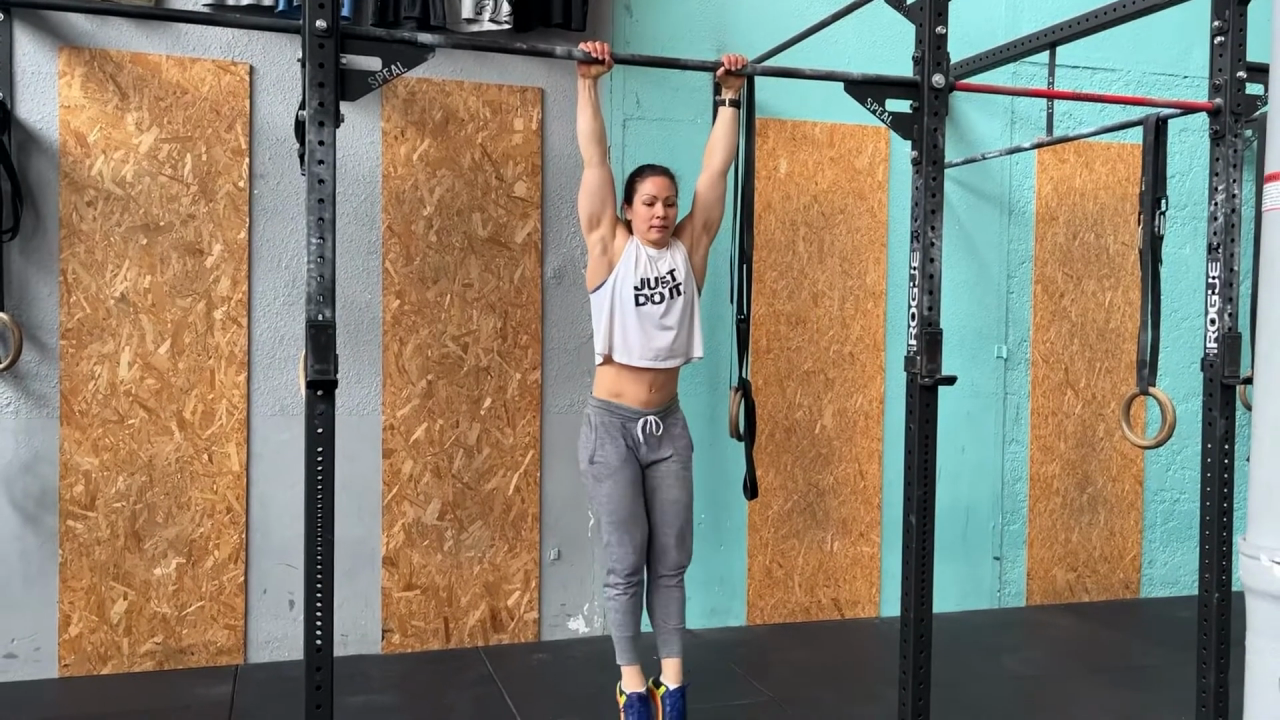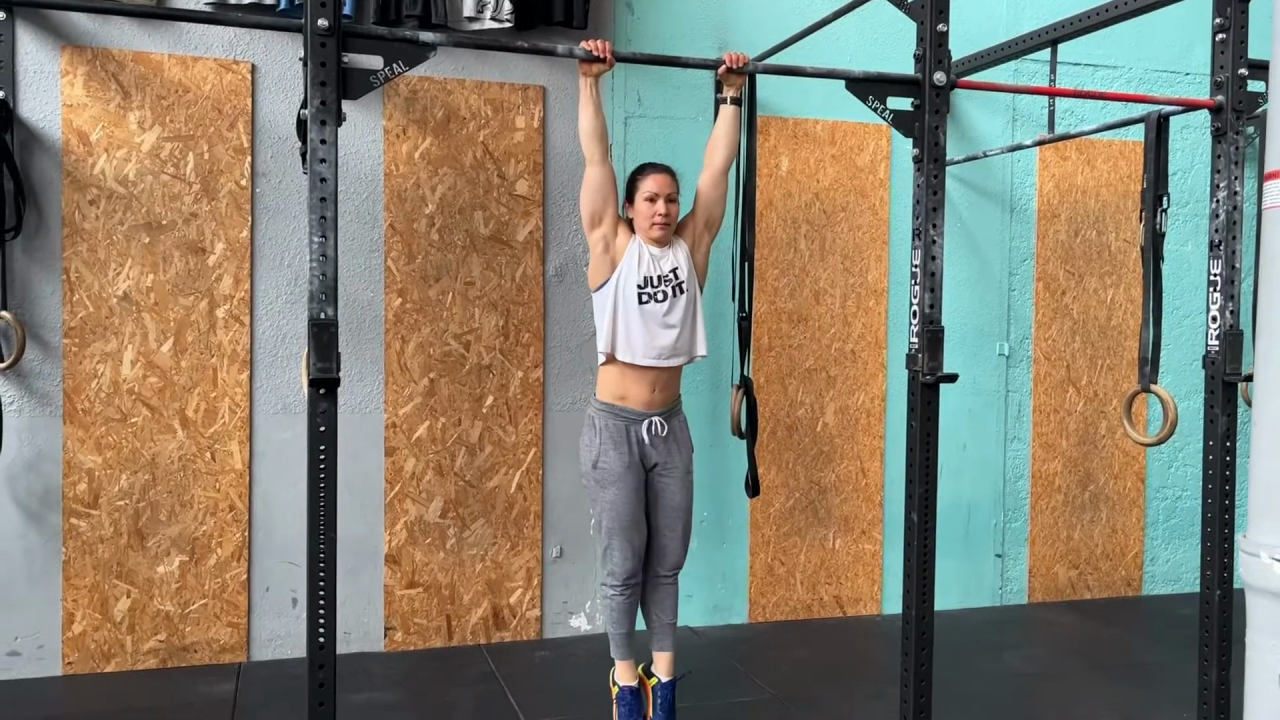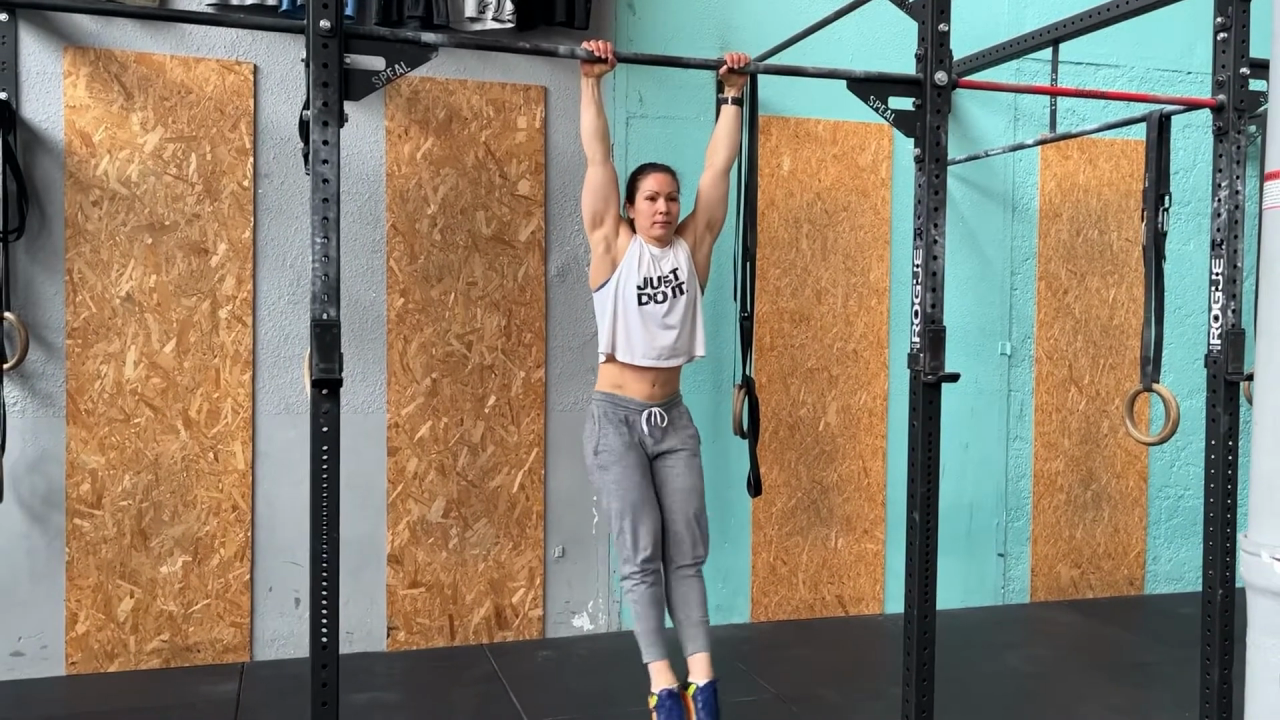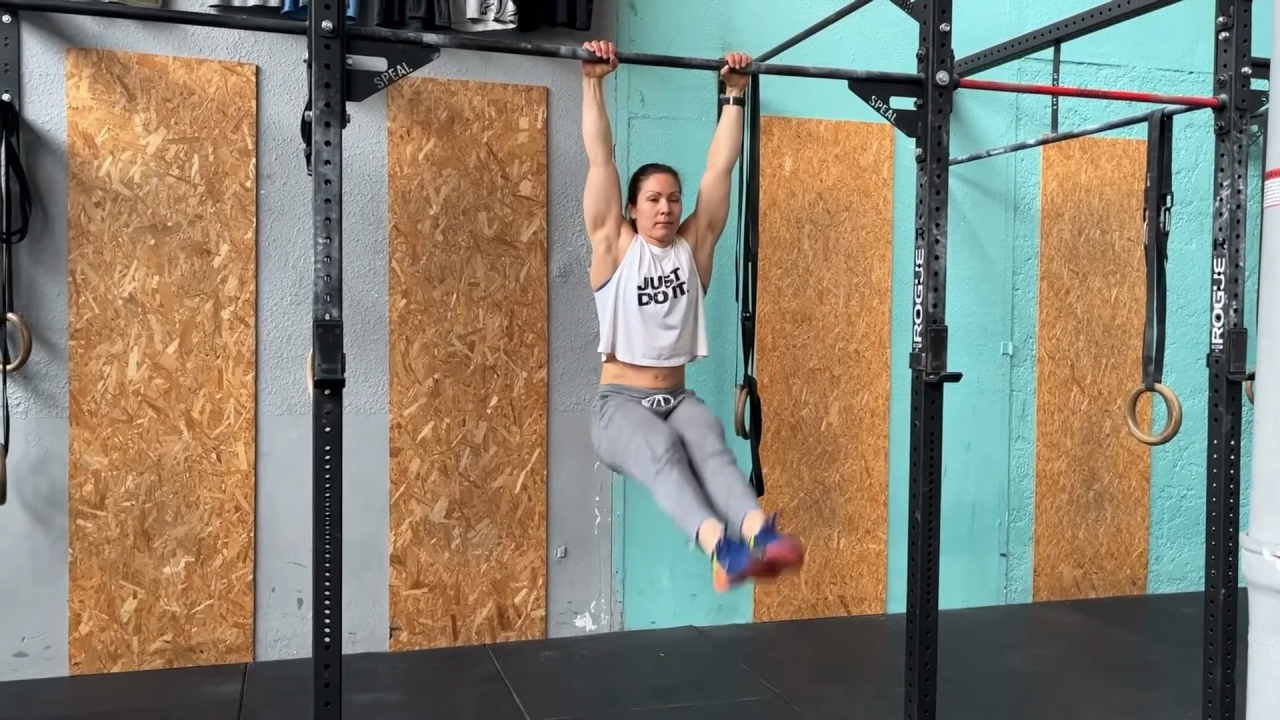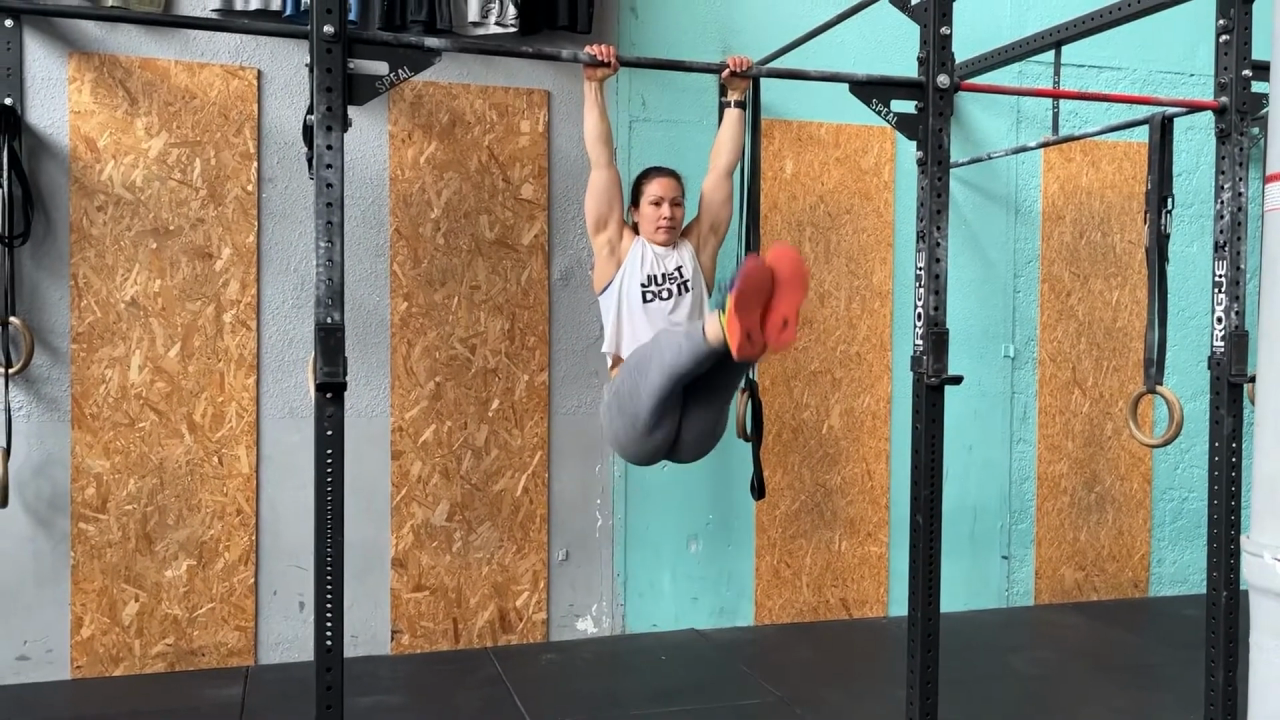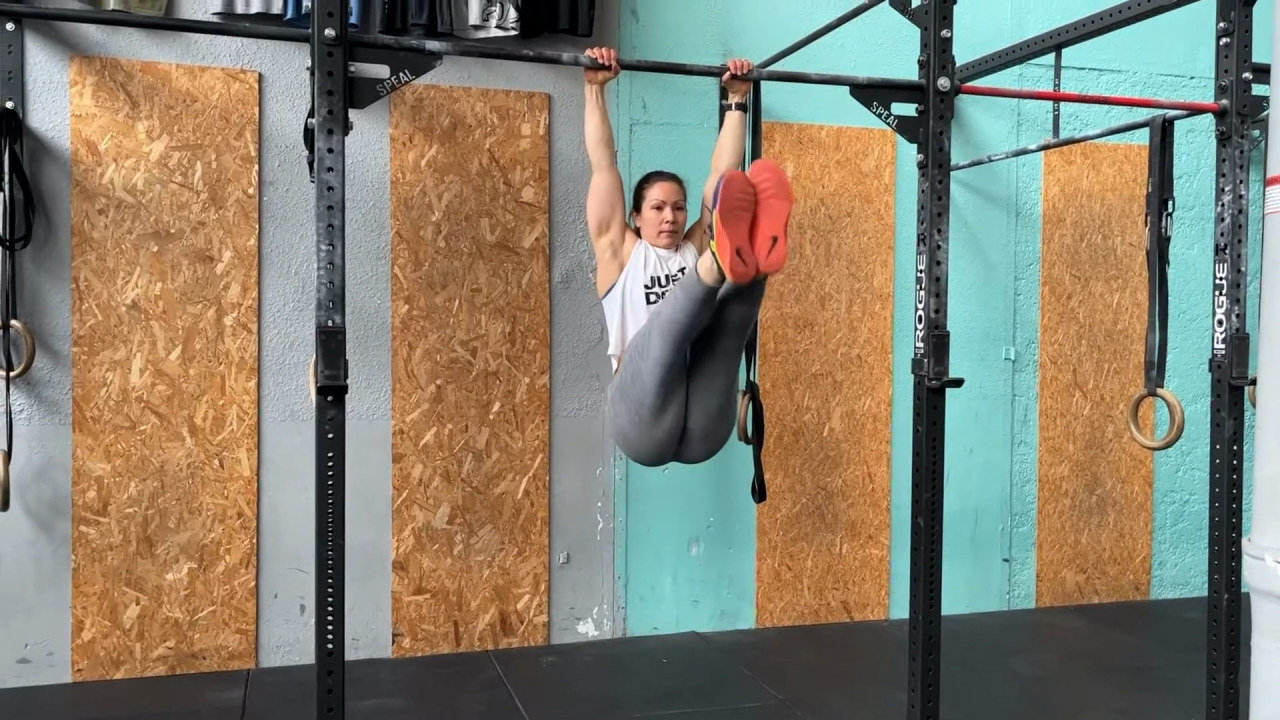
dt=0.3s
person 1, frame 1
left shoulder: (689, 250)
right shoulder: (609, 249)
left elbow: (716, 170)
right elbow: (594, 161)
left wrist: (730, 96)
right wrist: (587, 82)
left hip: (668, 425)
right hip: (611, 424)
left knee: (671, 561)
right knee: (624, 563)
person 1, frame 2
left shoulder: (690, 248)
right shoulder: (612, 248)
left elbow: (717, 168)
right elbow: (597, 160)
left wrist: (730, 94)
right wrist: (590, 81)
left hip: (670, 426)
right hip: (615, 426)
left knee: (666, 563)
right knee: (623, 565)
person 1, frame 3
left shoulder: (692, 246)
right shoulder: (611, 247)
left elbow: (719, 167)
right elbow: (597, 158)
left wrist: (733, 95)
right wrist: (591, 81)
left hip: (673, 418)
right hip: (615, 417)
left knee: (687, 551)
right knee: (642, 552)
person 1, frame 4
left shoulder: (694, 244)
right shoulder: (613, 244)
left elbow: (720, 169)
right elbow: (599, 162)
left wrist: (734, 94)
right wrist: (592, 83)
left hip: (677, 399)
right hip: (620, 404)
left knee: (711, 453)
right knee: (661, 452)
left ankle: (757, 534)
right ankle: (719, 544)
person 1, frame 5
left shoulder: (696, 249)
right shoulder: (616, 250)
left elbow: (722, 169)
right elbow: (601, 161)
left wrist: (736, 97)
right wrist: (594, 86)
left hip: (695, 424)
right hip: (638, 418)
left knee: (727, 331)
right knee: (667, 344)
left ankle: (752, 328)
right ankle: (732, 328)
person 1, frame 6
left shoulder: (697, 248)
right shoulder: (620, 253)
left elbow: (722, 172)
right elbow: (603, 164)
left wrist: (737, 100)
right wrist: (595, 88)
left hip: (702, 428)
right hip: (646, 420)
left knee: (730, 307)
right knee: (671, 314)
left ankle: (747, 258)
right ankle: (724, 259)
